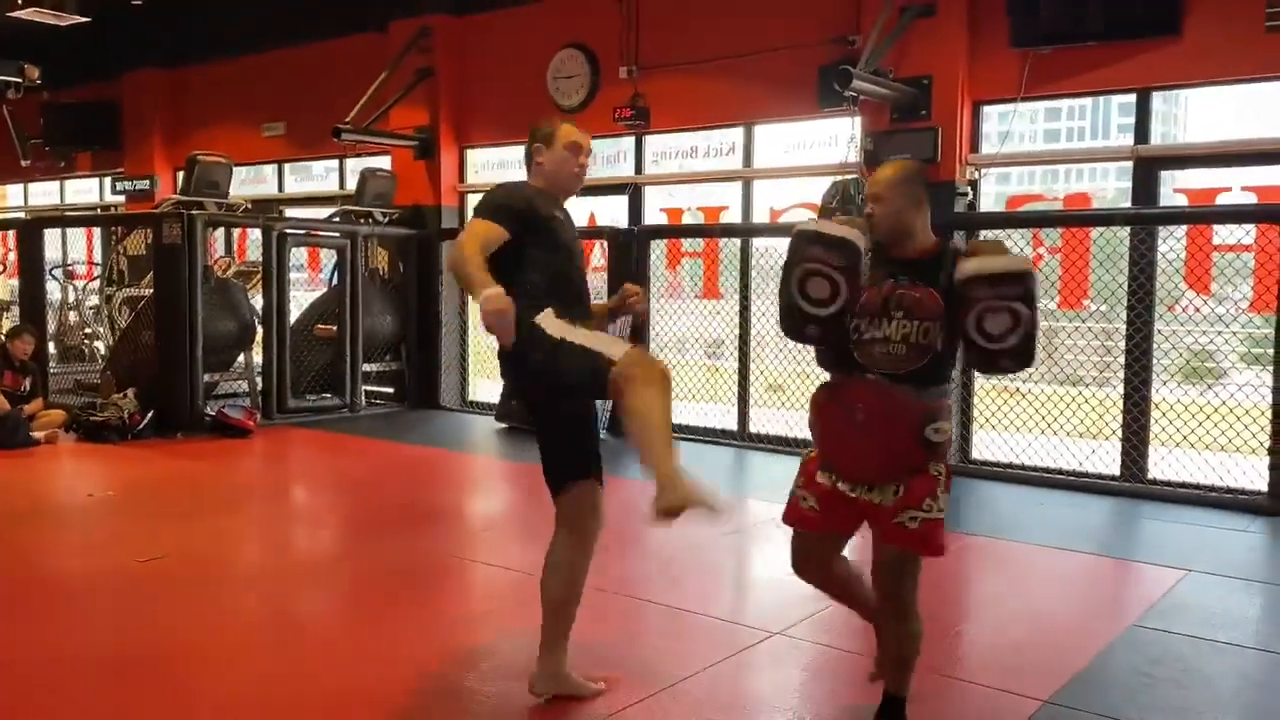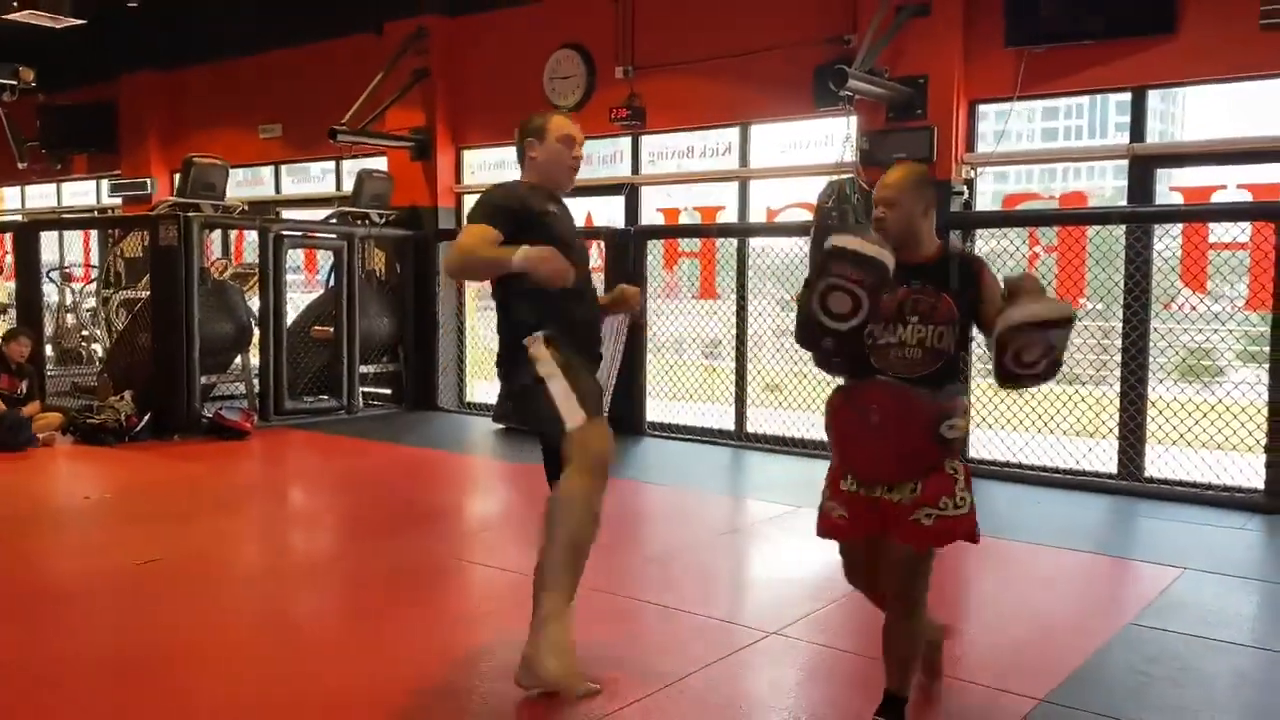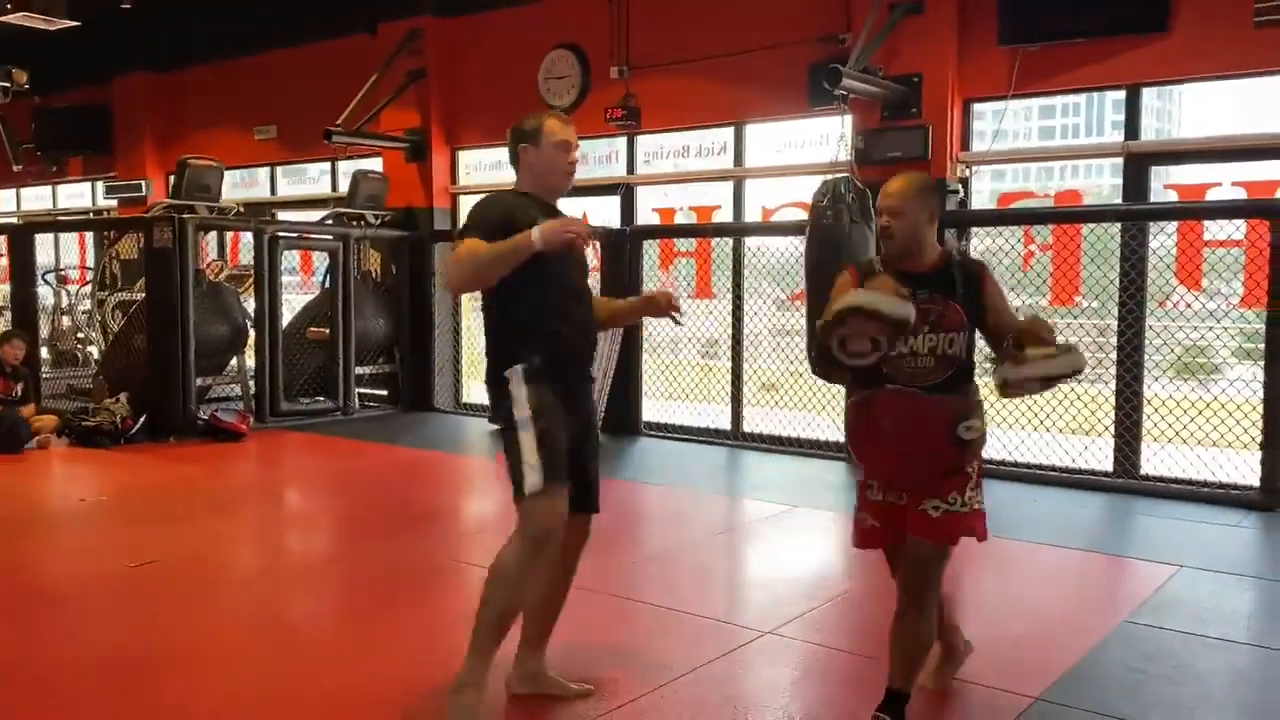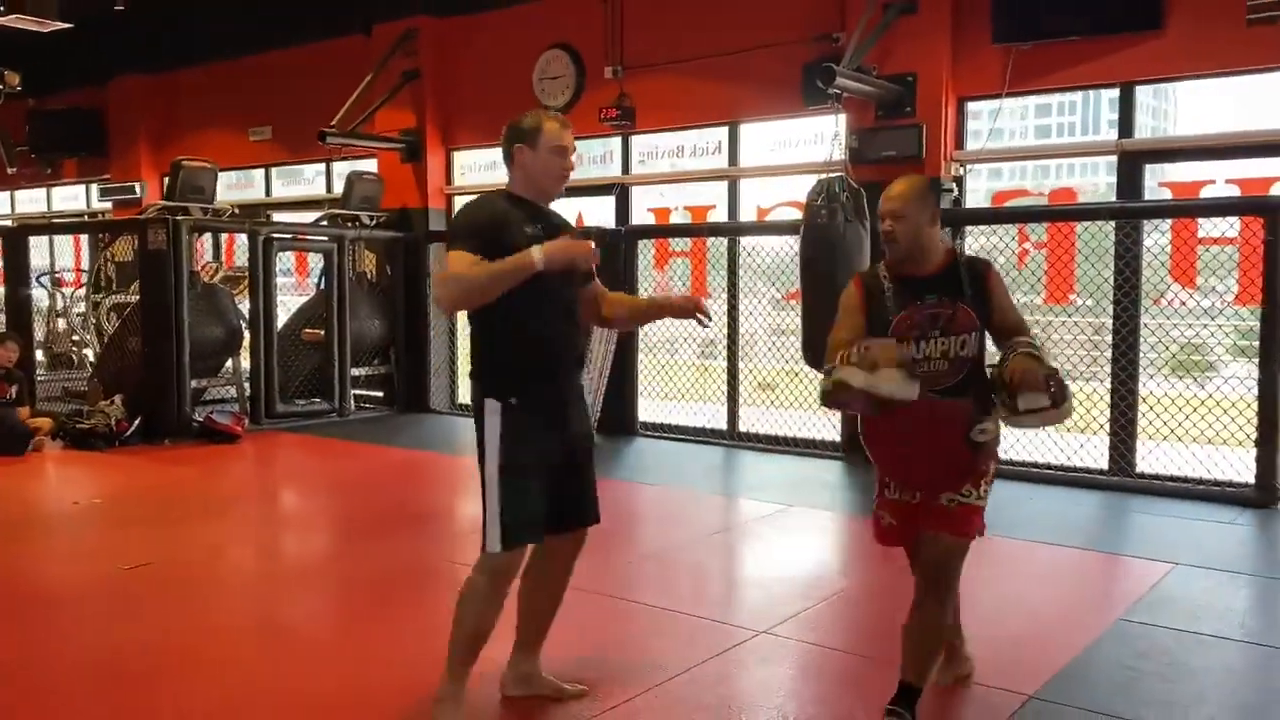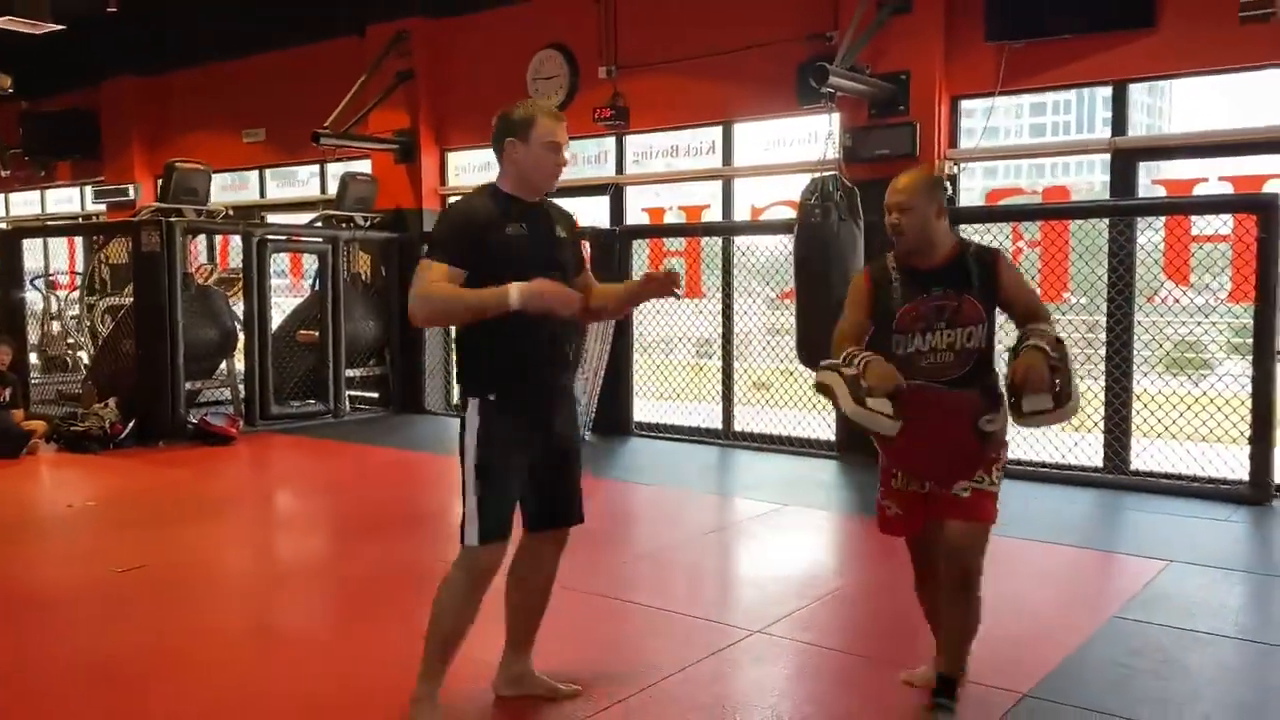
dt=0.1s
person 1, frame 1
left shoulder: (556, 220)
right shoulder: (517, 201)
right elbow: (466, 251)
left wrist: (616, 307)
right wrist: (490, 290)
left hip: (558, 372)
right hip: (545, 332)
left knee: (582, 515)
right knee: (644, 371)
left ankle: (551, 668)
right ankle: (672, 483)
person 1, frame 2
left shoulder: (558, 213)
right shoulder: (510, 199)
right elbow: (459, 258)
left wrist: (612, 301)
right wrist: (519, 257)
left hip: (573, 361)
right hip: (543, 351)
left knee: (576, 510)
right knee: (594, 448)
left ankle: (539, 662)
right ankle: (552, 622)
person 1, frame 3
left shoulder: (562, 224)
right shoulder: (501, 210)
right elbow: (458, 275)
left wrist: (641, 306)
right wrist: (533, 241)
left hip: (571, 383)
right hip: (529, 377)
left knee: (573, 527)
right knee: (541, 522)
left ankle: (529, 666)
person 1, frame 4
left shoulder: (561, 227)
right shoulder: (486, 216)
left elbow: (597, 310)
right elbow: (448, 291)
left wrist: (660, 306)
right wrist: (539, 259)
left hip: (566, 405)
right hip: (511, 407)
left knee: (564, 537)
right knee: (504, 557)
left ankle: (523, 668)
person 1, frame 5
left shoulder: (559, 222)
right shoulder: (469, 216)
left elbow: (588, 301)
right elbow: (423, 306)
left wrist: (642, 289)
right wrist: (516, 295)
left hip: (555, 402)
right hip: (496, 406)
left knee: (549, 535)
right knee: (480, 554)
left ankle: (514, 669)
person 2, frame 1
left shoulder: (958, 267)
left hip: (912, 451)
right hip: (844, 437)
left knee: (895, 585)
right knee: (809, 556)
right ankle: (884, 625)
person 2, frame 2
left shoulder: (969, 273)
left wrist: (1027, 305)
left hip: (931, 449)
right hip: (864, 443)
left knee: (905, 582)
right knee: (862, 569)
right ankle: (927, 633)
person 2, frame 3
left shoulder: (972, 278)
right shoulder: (858, 279)
left elbow: (1010, 346)
left wrist: (1034, 338)
right wrist: (864, 307)
left hip: (949, 450)
right hip: (883, 448)
left knee: (919, 579)
right knee: (909, 574)
right ankle: (952, 642)
person 2, frame 4
left shoulder: (979, 277)
right shoulder: (866, 287)
left elbow: (1015, 335)
right elbow: (836, 360)
left wrist: (1027, 360)
right wrist: (868, 359)
left hip: (964, 448)
right hip: (900, 449)
left knee: (937, 575)
right knee: (927, 570)
right ankle: (953, 656)
person 2, frame 5
left shoulder: (988, 267)
right shoulder: (873, 279)
left elbow: (1037, 317)
right elbow: (838, 352)
left wrist: (1035, 354)
right wrist: (865, 366)
left knee: (959, 564)
right knee: (928, 562)
left ankle: (944, 697)
right ankle: (946, 657)
